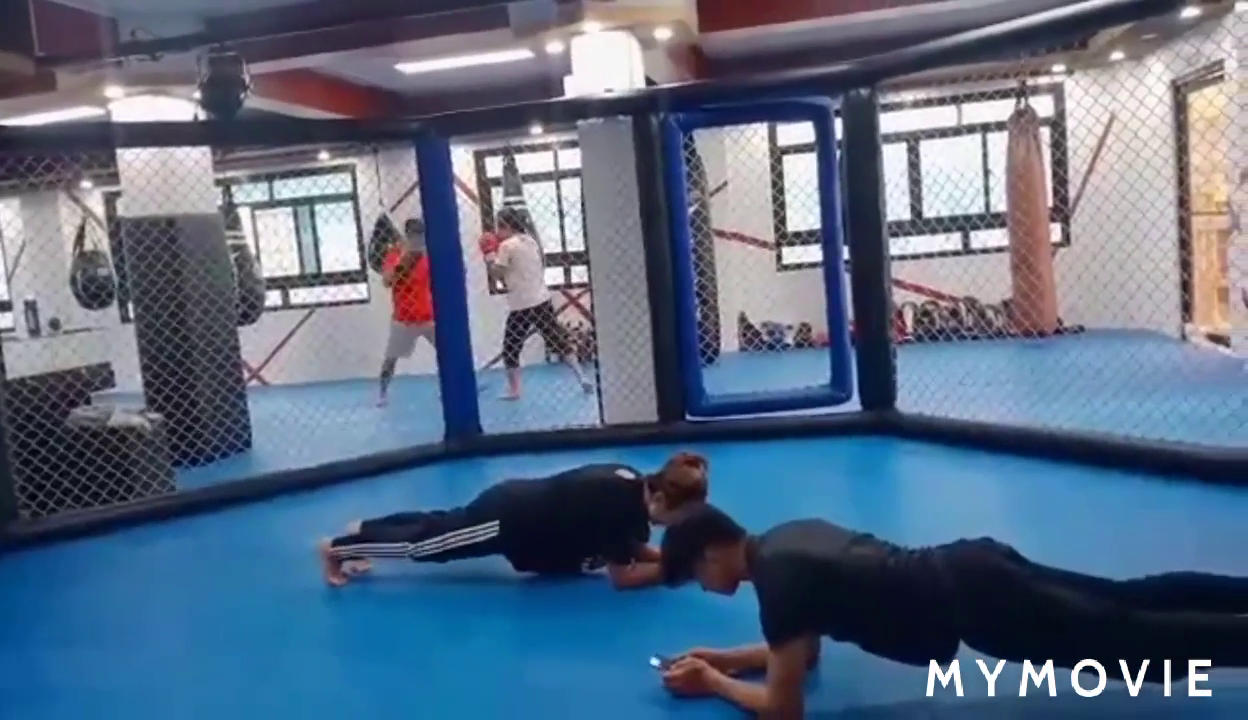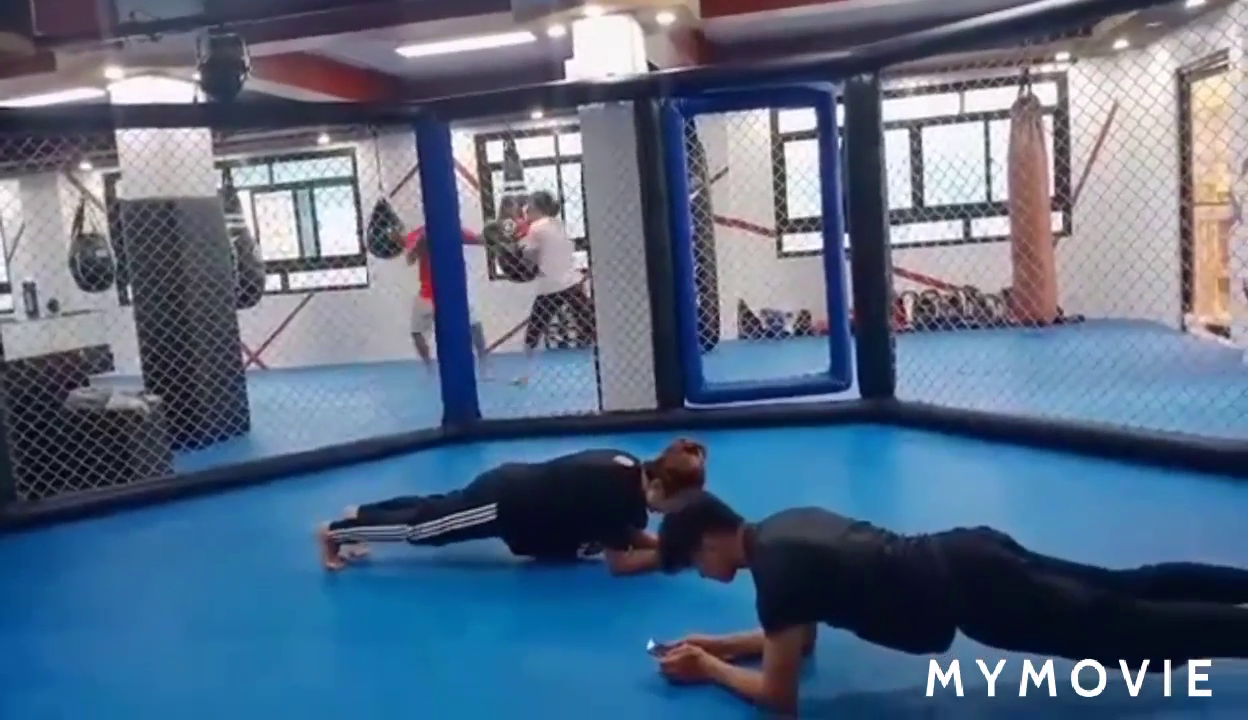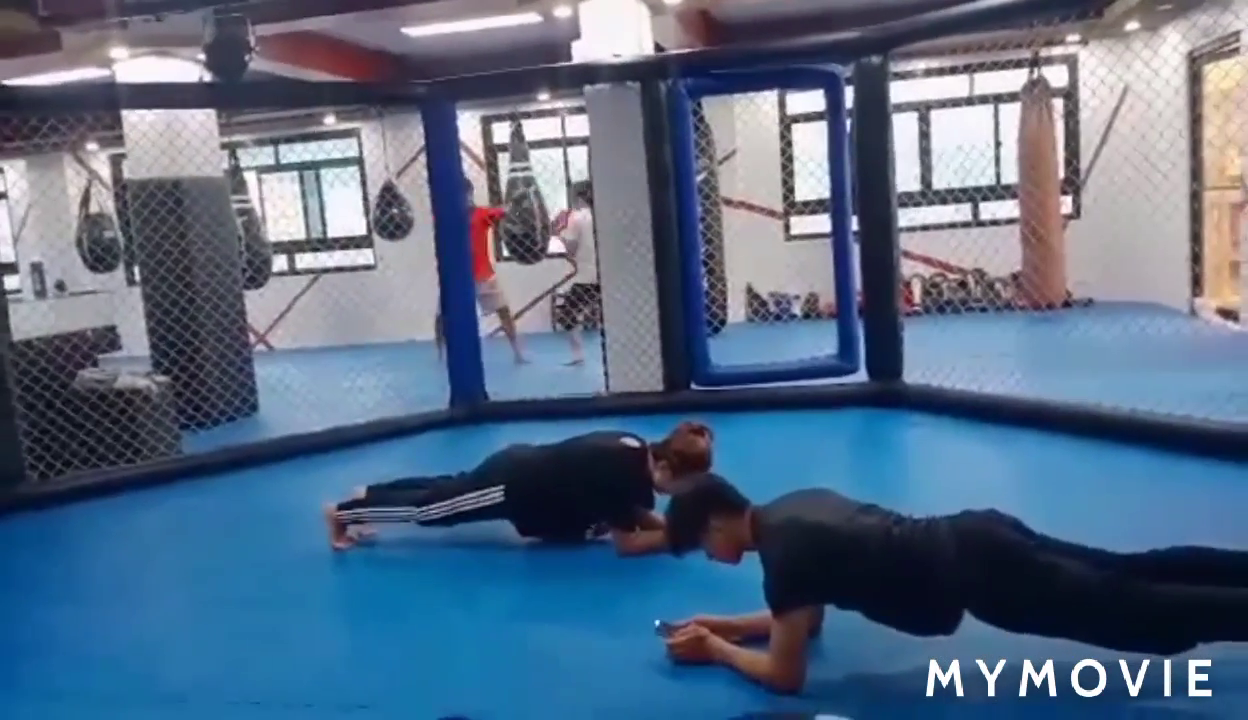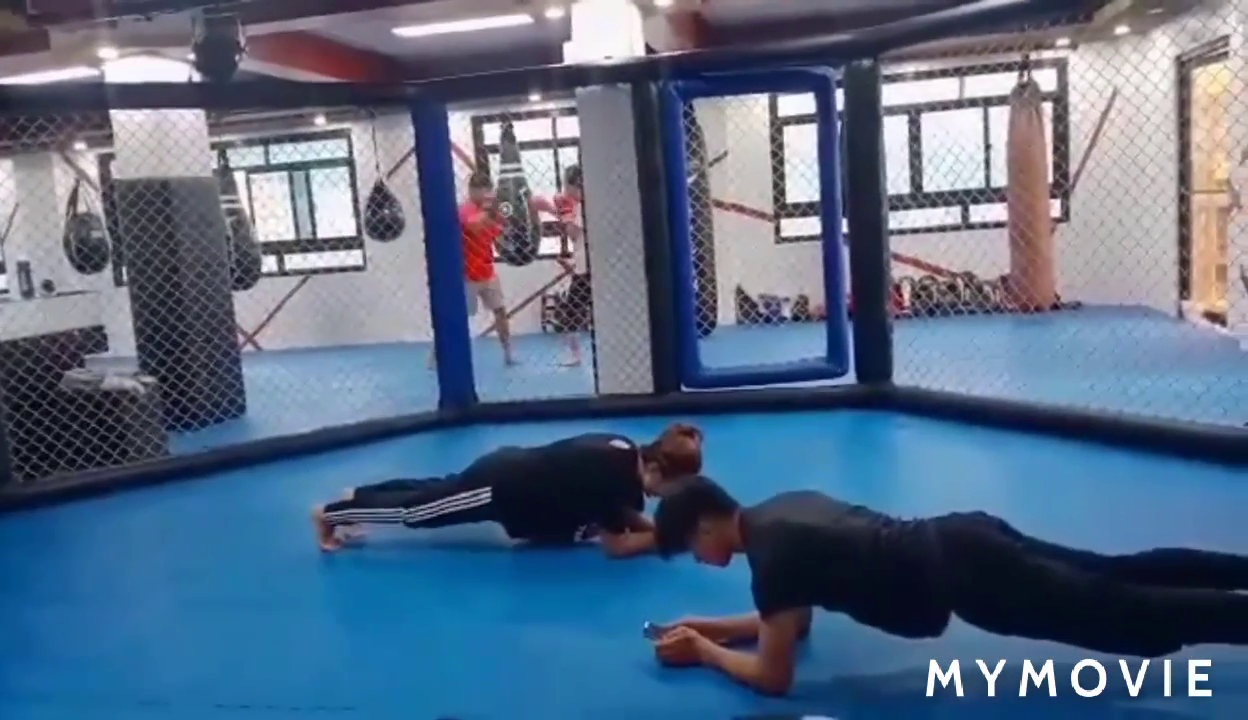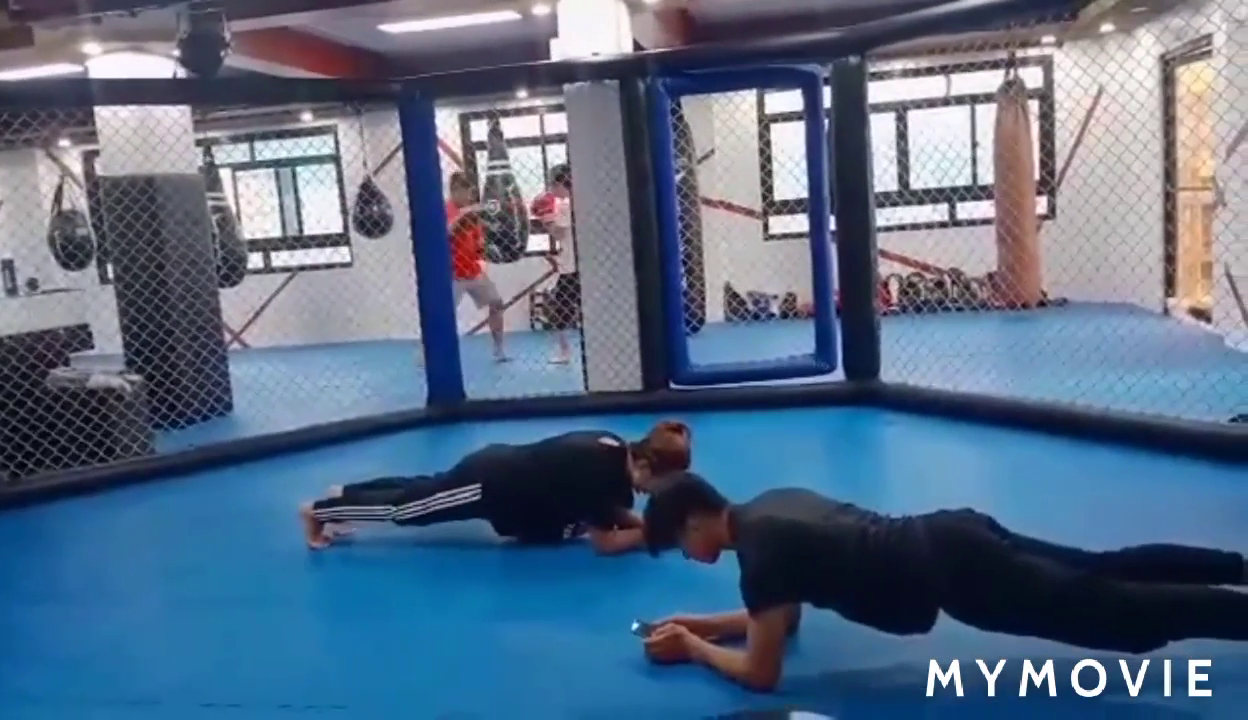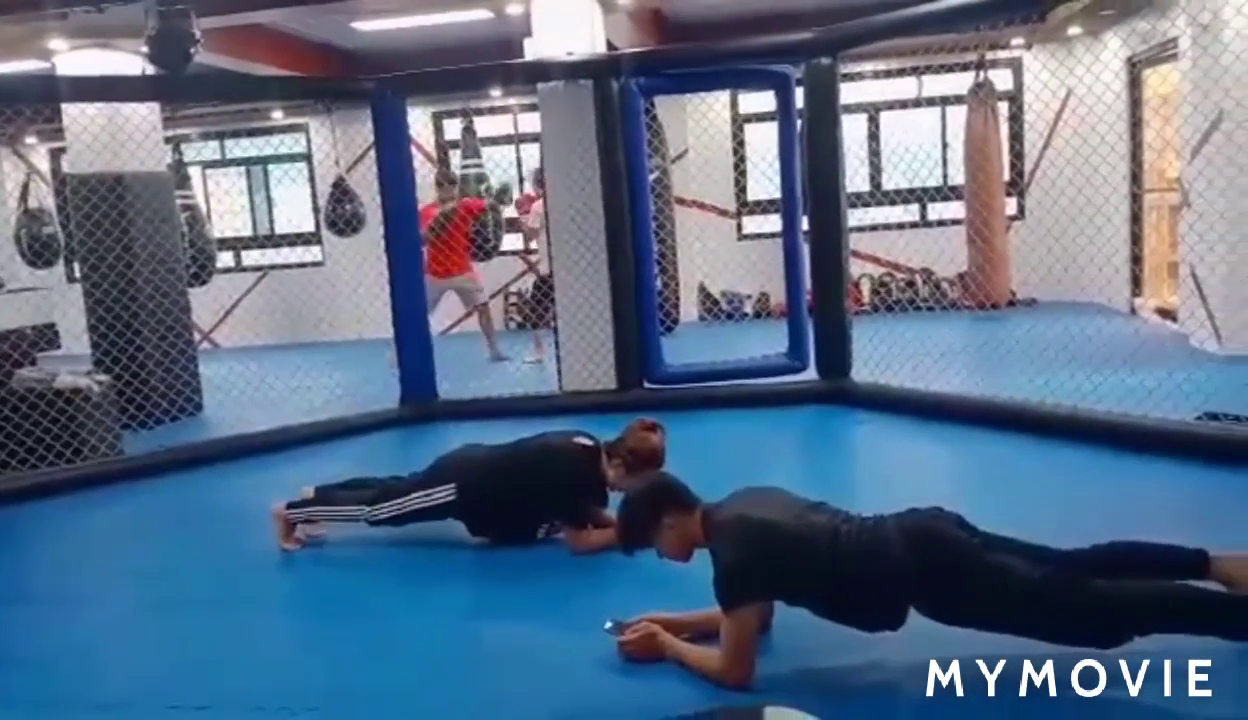
dt=0.3s
person 1, frame 1
left shoulder: (779, 580)
right shoulder: (783, 541)
right elbow: (802, 650)
right wrist: (724, 656)
left hip: (974, 604)
right hip: (973, 567)
left knee: (1133, 643)
right knee: (1132, 604)
person 1, frame 2
left shoulder: (776, 569)
right shoulder: (781, 528)
right elbow: (798, 635)
left wrist: (710, 668)
right wrist: (719, 643)
left hip: (973, 591)
right hip: (971, 557)
left knee: (1132, 631)
right knee: (1127, 592)
person 1, frame 3
left shoulder: (784, 550)
right shoulder: (790, 511)
left elbow: (786, 674)
right elbow: (803, 617)
left wrist: (717, 649)
right wrist: (725, 623)
left hip: (978, 574)
right hip: (978, 537)
left knee: (1141, 617)
right knee: (1133, 577)
person 1, frame 4
left shoulder: (773, 552)
right shoulder: (778, 512)
left elbow: (774, 675)
right elbow: (794, 619)
left wrist: (705, 650)
right wrist: (713, 625)
left hip: (967, 575)
right hip: (966, 541)
left knee: (1132, 618)
right knee: (1118, 578)
person 1, frame 5
left shoulder: (760, 550)
right shoulder: (767, 510)
left elbow: (762, 671)
right elbow: (782, 616)
left wrist: (694, 648)
right wrist: (700, 623)
left hip: (954, 574)
right hip: (953, 537)
left knee: (1114, 616)
right knee: (1105, 574)
person 1, frame 6
left shoulder: (734, 550)
right shoulder: (742, 507)
left elbow: (736, 668)
right elbow: (754, 612)
left wrist: (667, 645)
right wrist: (673, 621)
left hip: (926, 571)
right hip: (926, 536)
left knee: (1087, 611)
right knee: (1073, 569)
person 2, frame 1
left shoulder: (634, 484)
right shoulder: (623, 504)
left elbow: (635, 548)
right elbow: (623, 575)
left hip: (517, 502)
right hip: (511, 521)
left knee: (439, 526)
right knee: (427, 541)
left ankle: (362, 530)
right ankle: (338, 548)
person 2, frame 2
left shoulder: (631, 471)
right shoulder: (619, 490)
left elbow: (632, 535)
right elbow: (620, 561)
left hip: (515, 487)
right hip: (507, 503)
left knee: (437, 510)
right knee: (421, 525)
left ankle: (360, 515)
right ankle: (335, 531)
person 2, frame 3
left shoulder: (638, 453)
right shoulder: (626, 472)
left elbow: (639, 516)
right elbow: (627, 542)
left wrist: (670, 525)
left hip: (522, 467)
right hip: (515, 486)
left knee: (444, 492)
right knee: (430, 507)
left ankle: (368, 496)
right ankle: (343, 512)
person 2, frame 4
left shoulder: (628, 454)
right shoulder: (614, 473)
left elbow: (626, 515)
right elbow: (616, 543)
left wrist: (659, 526)
left hip: (510, 471)
right hip: (503, 487)
left knee: (432, 492)
right knee: (416, 509)
left ankle: (356, 496)
right ankle: (331, 512)
person 2, frame 5
left shoulder: (616, 452)
right shoulder: (604, 470)
left elbow: (616, 512)
right elbow: (605, 540)
left wrist: (647, 523)
left hip: (500, 467)
right hip: (492, 485)
left knee: (421, 491)
right knee: (406, 506)
left ankle: (344, 496)
right ankle: (319, 511)
person 2, frame 6
left shoulder: (590, 450)
right shoulder: (577, 469)
left elbow: (591, 511)
right elbow: (579, 539)
left wrist: (620, 521)
left hip: (474, 468)
right hip: (466, 485)
left knee: (395, 490)
right knee: (377, 507)
left ankle: (316, 495)
right ankle: (292, 510)
person 3, frame 1
left shoulder: (507, 246)
right shoulder: (530, 241)
left elbow: (497, 274)
left wrist: (489, 253)
left hip: (522, 306)
right hip: (542, 301)
left knee: (510, 348)
right knee: (558, 341)
left ankle: (514, 390)
right ankle: (581, 377)
person 3, frame 2
left shoulder: (536, 227)
right shoulder: (561, 225)
left elbow: (530, 256)
left wrist: (524, 238)
left hip: (550, 288)
right hip: (573, 283)
left knee: (535, 329)
right knee: (590, 325)
left ankle: (525, 372)
person 3, frame 3
left shoulder: (576, 218)
left elbow: (571, 249)
left wrist: (564, 232)
left hip: (588, 278)
left knee: (570, 312)
left ankle: (577, 353)
person 3, frame 4
left shoulder: (581, 205)
right shoulder: (579, 203)
left elbow: (575, 234)
left wrist: (565, 216)
left hip: (586, 268)
right hip: (586, 266)
left knee: (572, 310)
left ankle: (575, 355)
person 3, frame 5
left shoulder: (564, 204)
left elbow: (556, 233)
left wrist: (546, 215)
left hip: (571, 266)
left knee: (560, 308)
left ankle: (564, 352)
person 3, frame 6
left shoulder: (538, 206)
left elbow: (529, 236)
left wrist: (524, 215)
left hip: (548, 266)
left knee: (540, 306)
left ankle: (539, 350)
person 4, frame 1
left shoulder: (427, 256)
right shoulder: (394, 256)
right elbow: (387, 281)
right wrist: (403, 259)
left hip: (430, 316)
right hip: (405, 319)
right knee: (391, 358)
right ankle: (383, 393)
person 4, frame 2
right shoulder: (417, 235)
left elbow: (479, 240)
right elbow: (409, 259)
right wrist: (422, 239)
right hip: (427, 295)
left knee: (476, 327)
right knee: (416, 333)
left ankle: (483, 369)
right ankle: (431, 371)
person 4, frame 3
left shoulder: (484, 213)
left elbow: (507, 213)
left hip: (484, 275)
left knee: (504, 311)
right knee: (442, 317)
left ankle: (518, 352)
right ankle: (440, 355)
person 4, frame 4
left shoulder: (491, 212)
right shoulder: (464, 210)
left elbow: (496, 237)
right elbow: (475, 225)
right wrist: (488, 208)
left hip: (487, 273)
right hip: (466, 275)
left knee: (500, 311)
left ankle: (508, 354)
right ankle: (436, 356)
person 4, frame 5
left shoulder: (471, 212)
right shoulder: (444, 211)
right elbow: (445, 232)
left wrist: (484, 248)
right wrist: (463, 214)
left hip: (475, 271)
right hip: (453, 275)
left knee: (496, 304)
left ankle: (499, 350)
person 4, frame 6
left shoulder: (467, 206)
right shoulder: (426, 211)
left elbow: (488, 204)
right elbow: (425, 238)
right wrist: (439, 216)
left hip: (463, 271)
right hip: (435, 274)
left knee: (482, 306)
left ankle: (494, 349)
